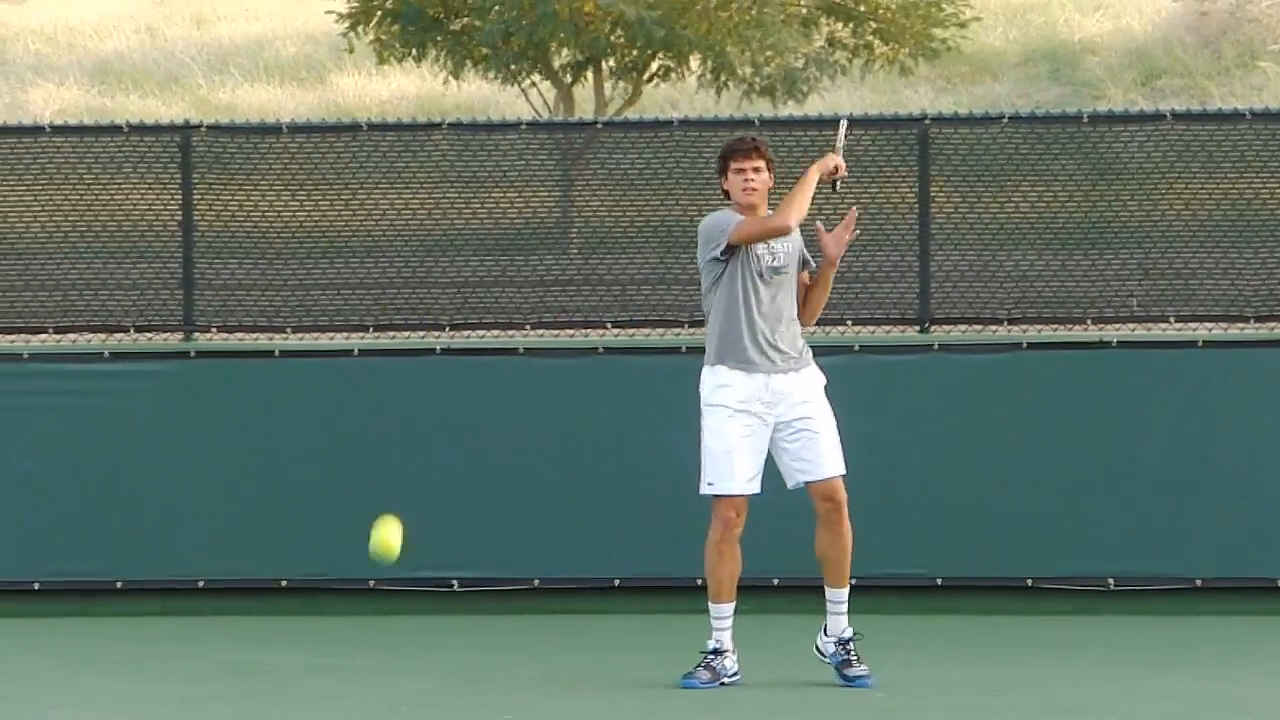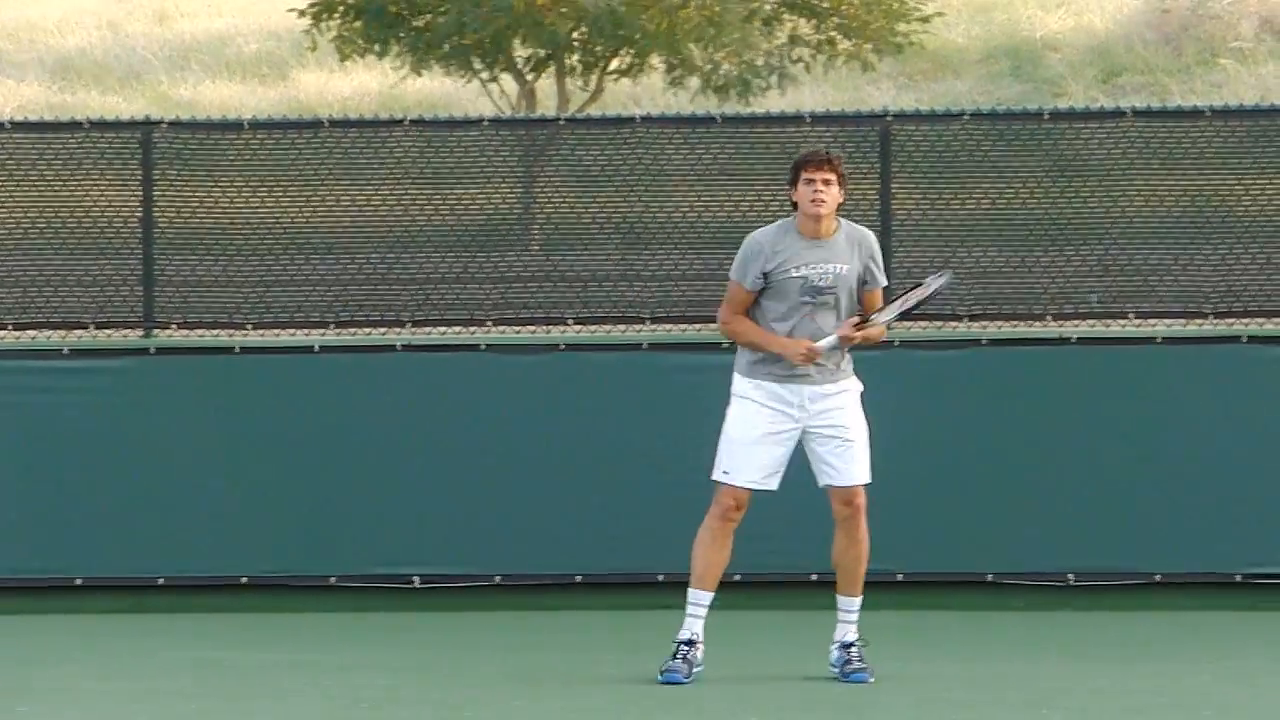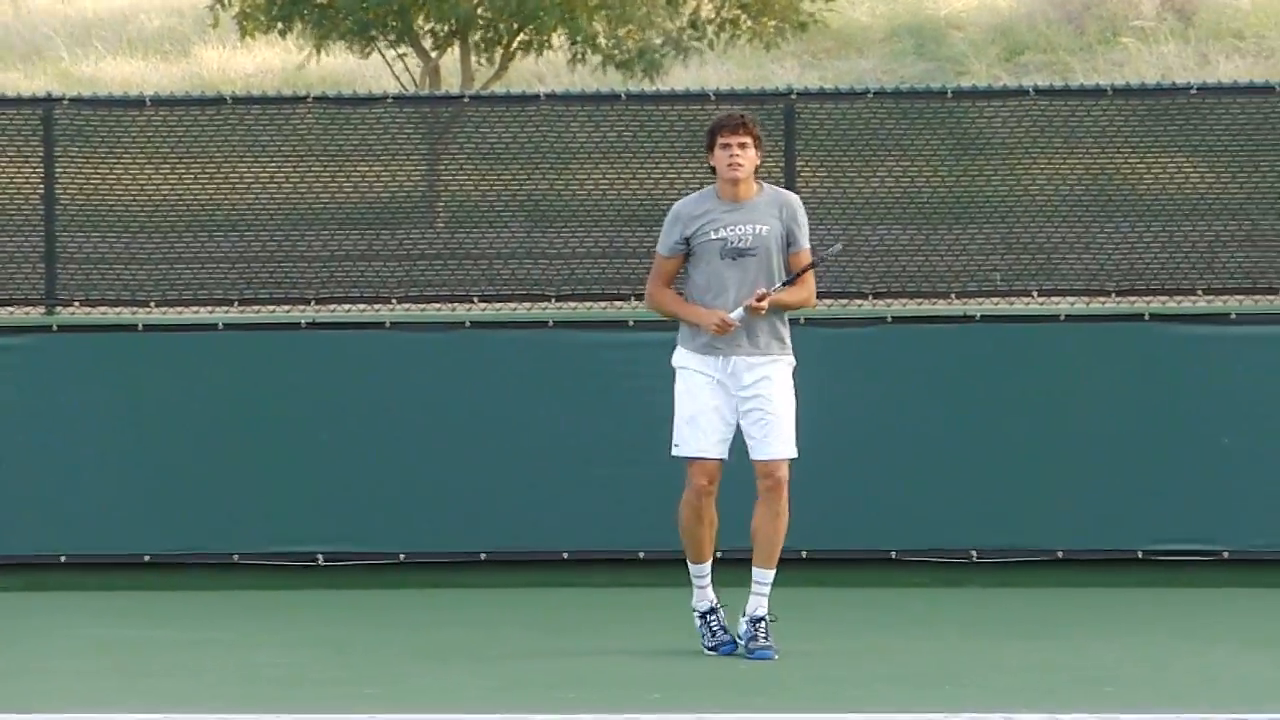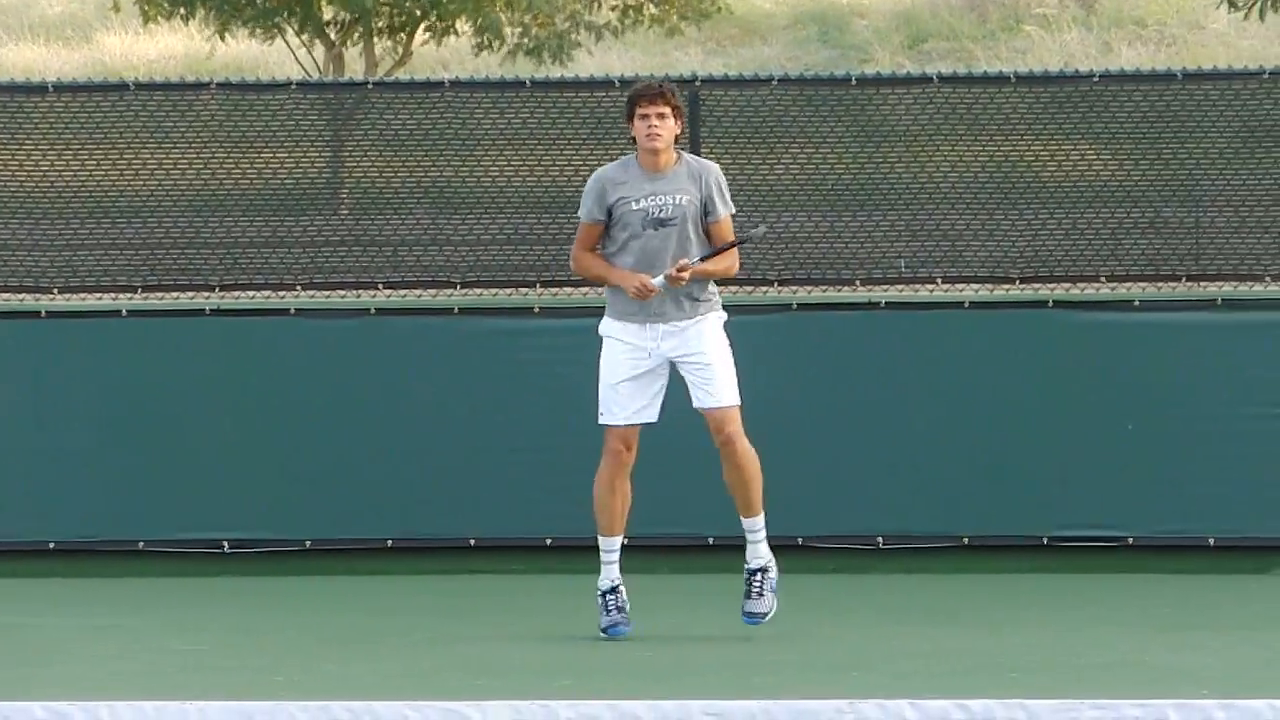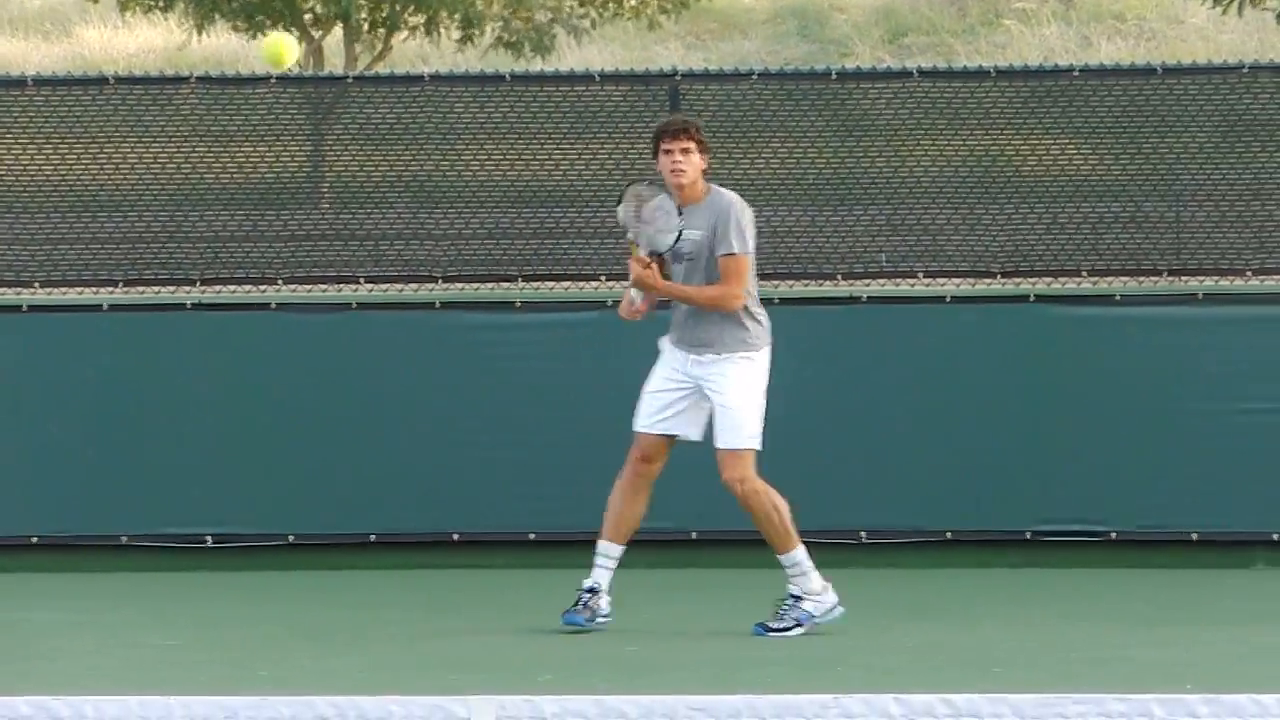
dt=0.4s
person 1, frame 1
left shoulder: (791, 234)
right shoulder: (717, 226)
right elbow: (781, 220)
left wrist: (832, 258)
right wrist: (816, 169)
left hip: (797, 382)
right hip: (734, 387)
left knee: (833, 500)
right knee: (728, 517)
left ankle: (838, 634)
right ankle: (721, 652)
person 1, frame 2
left shoulder: (863, 243)
right shoulder: (762, 245)
left elbow: (876, 325)
right elbow: (729, 317)
left wrist: (856, 334)
right wrist: (779, 345)
left hip: (832, 392)
right hip: (762, 390)
left knee: (851, 507)
right knee: (726, 508)
left ankle: (846, 640)
right ankle: (690, 640)
person 1, frame 3
left shoulder: (786, 206)
right shoulder: (686, 212)
left elbow: (806, 291)
right elbow: (656, 290)
left wrist: (774, 300)
right wrist: (698, 314)
left hip: (768, 363)
right hip: (704, 362)
left knee: (774, 480)
right knee: (701, 484)
left ankle: (756, 616)
right ankle: (704, 602)
person 1, frame 4
left shoulder: (704, 175)
right shoulder: (605, 182)
left elbow: (729, 262)
right elbow: (581, 255)
left wrist: (691, 270)
right wrist: (619, 278)
left hip: (695, 323)
right hip: (629, 329)
left knee: (727, 433)
right knee: (617, 452)
left ankle: (759, 559)
right ankle: (610, 583)
person 1, frame 5
left shoulder: (729, 209)
left elbow: (731, 296)
left wrist: (664, 286)
right wrist: (636, 299)
left hip: (738, 355)
right hip: (682, 352)
left knee: (738, 477)
right knee: (641, 462)
left ankle: (813, 592)
right ankle: (598, 586)
